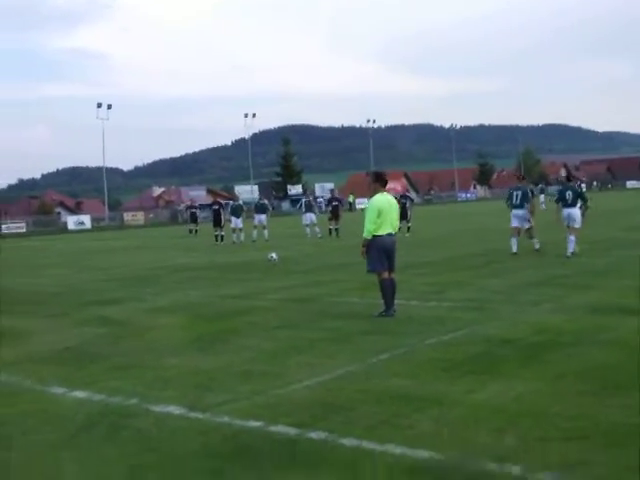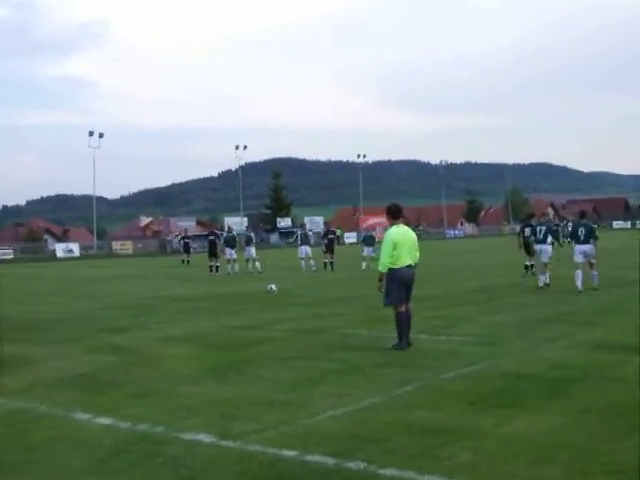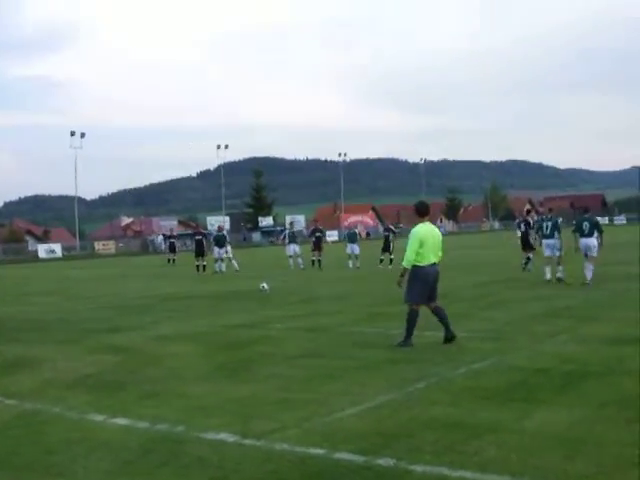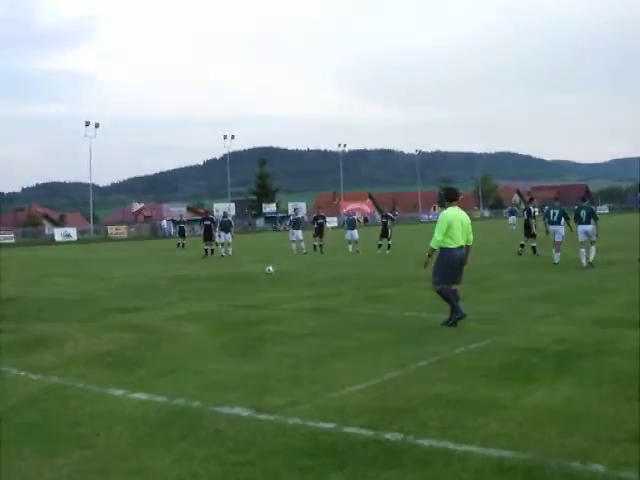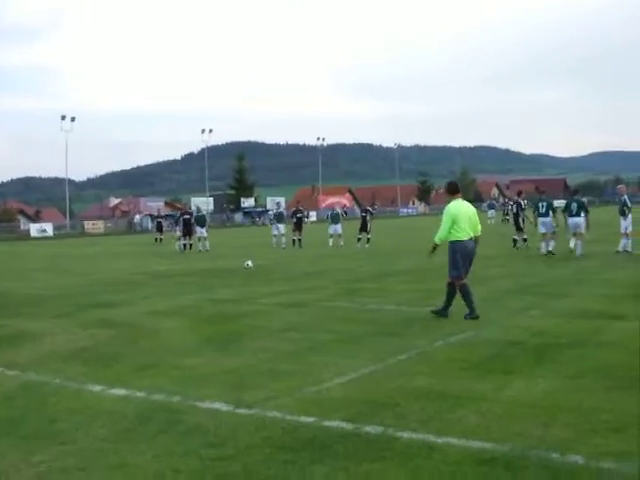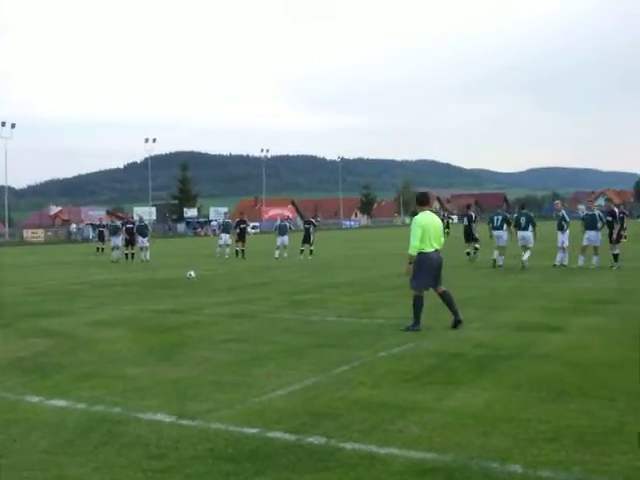
dt=0.5s
person 1, frame 1
left shoulder: (374, 201)
right shoulder: (392, 200)
left elbow: (370, 226)
right elbow: (396, 223)
left wrist: (364, 245)
left hip: (377, 239)
right hip: (390, 238)
left knee: (382, 274)
right knee: (390, 273)
left ankle: (388, 309)
right ankle: (391, 306)
person 1, frame 2
left shoulder: (390, 234)
right shoulder: (411, 232)
left elbow: (385, 259)
right elbow: (416, 255)
left wrist: (380, 279)
left hip: (396, 272)
right hip: (410, 271)
left knee: (399, 307)
right knee: (406, 305)
left ankle: (401, 342)
right ankle: (407, 338)
person 1, frame 3
left shoulder: (416, 231)
right shoulder: (436, 231)
left elbow: (410, 257)
left wrist: (402, 275)
left hip: (420, 270)
right hip: (433, 269)
left knee: (414, 305)
right knee: (432, 303)
left ankle: (408, 339)
right ankle: (450, 332)
person 1, frame 4
left shoulder: (445, 214)
right shoulder: (465, 215)
left elbow: (437, 238)
right elbow: (469, 239)
left wrist: (429, 255)
right wrist: (466, 256)
left hip: (447, 252)
right hip: (461, 252)
left knee: (438, 285)
right knee: (453, 285)
left ankle: (458, 311)
right ankle: (453, 317)
person 1, frame 5
left shoulder: (450, 208)
right shoulder: (470, 207)
left elbow: (442, 233)
right elbow: (477, 230)
left wrist: (433, 249)
right wrist: (474, 246)
left hip: (458, 245)
right hip: (470, 244)
left knee: (459, 279)
right knee: (453, 278)
left ankle: (472, 311)
right ankle: (445, 308)
person 1, frame 6
left shoulder: (418, 219)
right shoulder: (437, 219)
left elbow: (414, 244)
right elbow: (441, 241)
left wrist: (410, 263)
left hip: (423, 257)
right hip: (436, 256)
left knee: (417, 290)
right knee: (439, 287)
left ankle: (416, 324)
right ankle: (456, 316)
